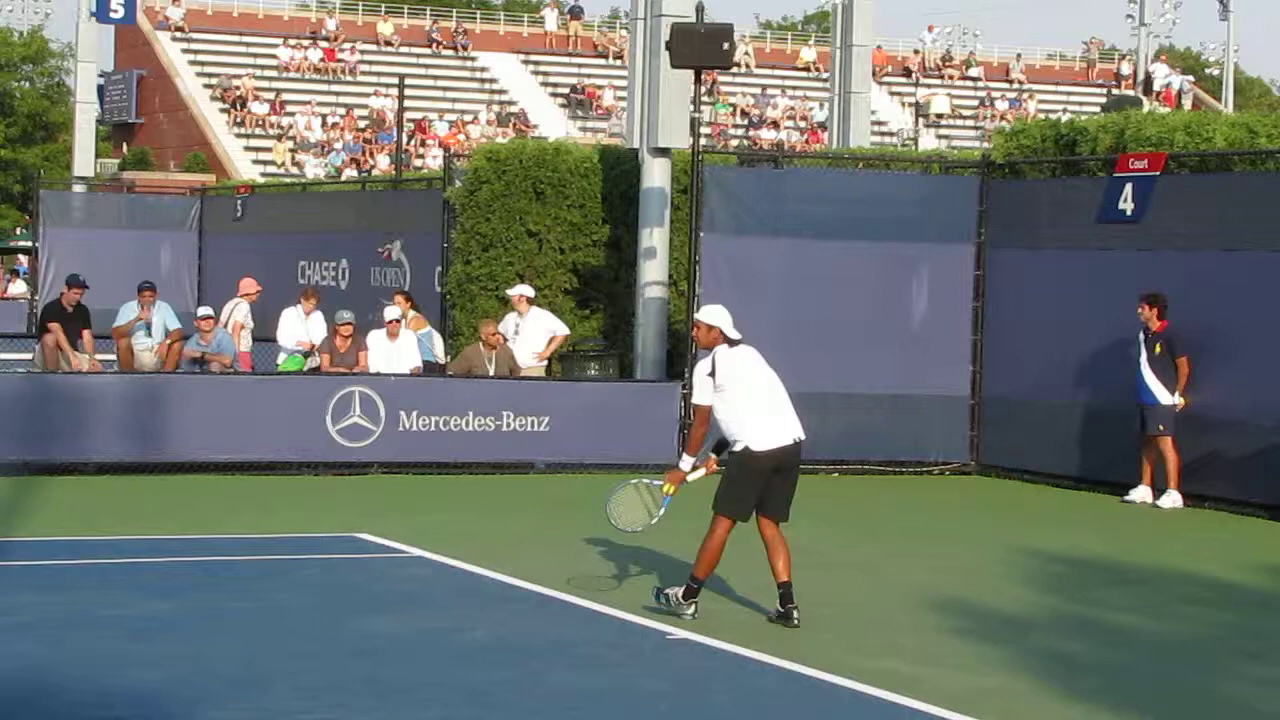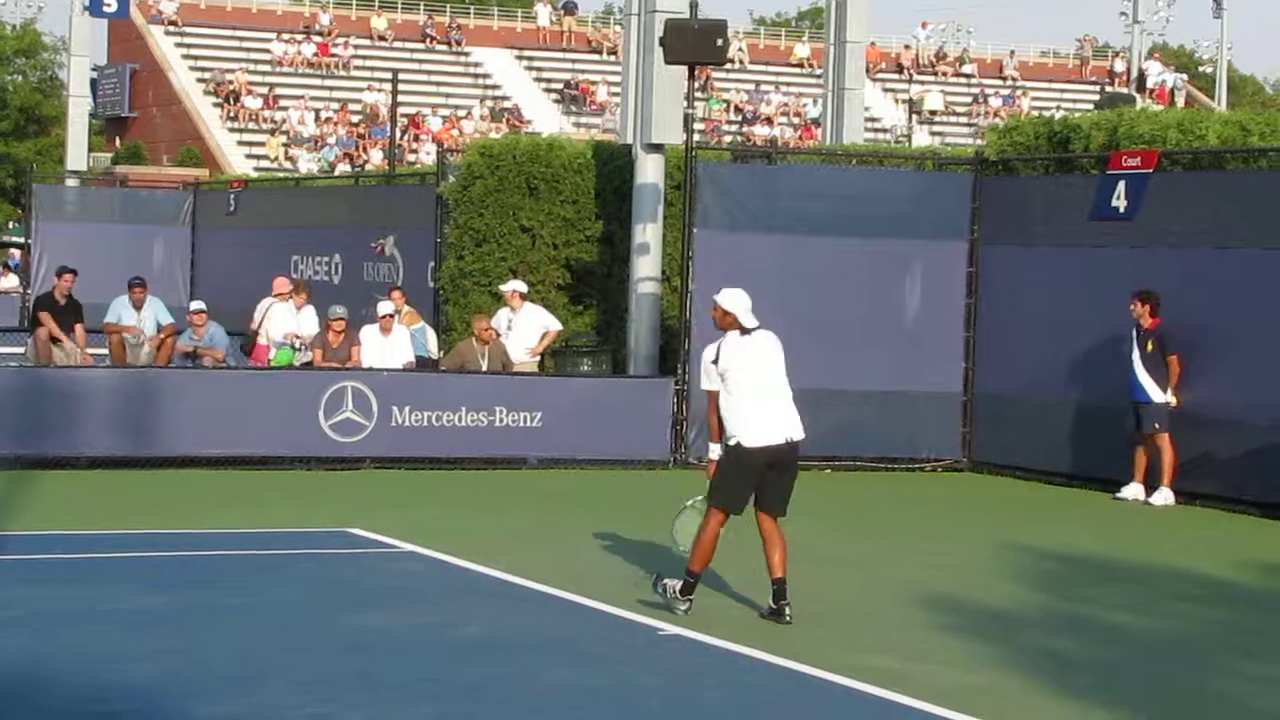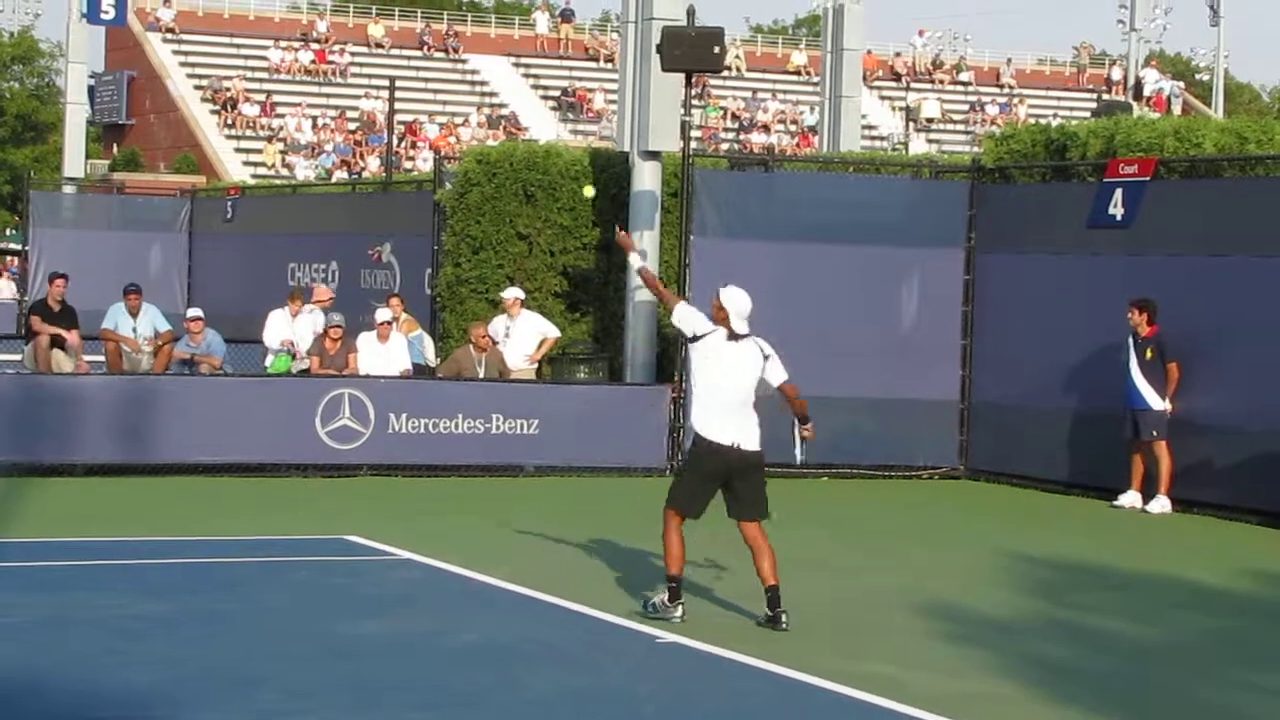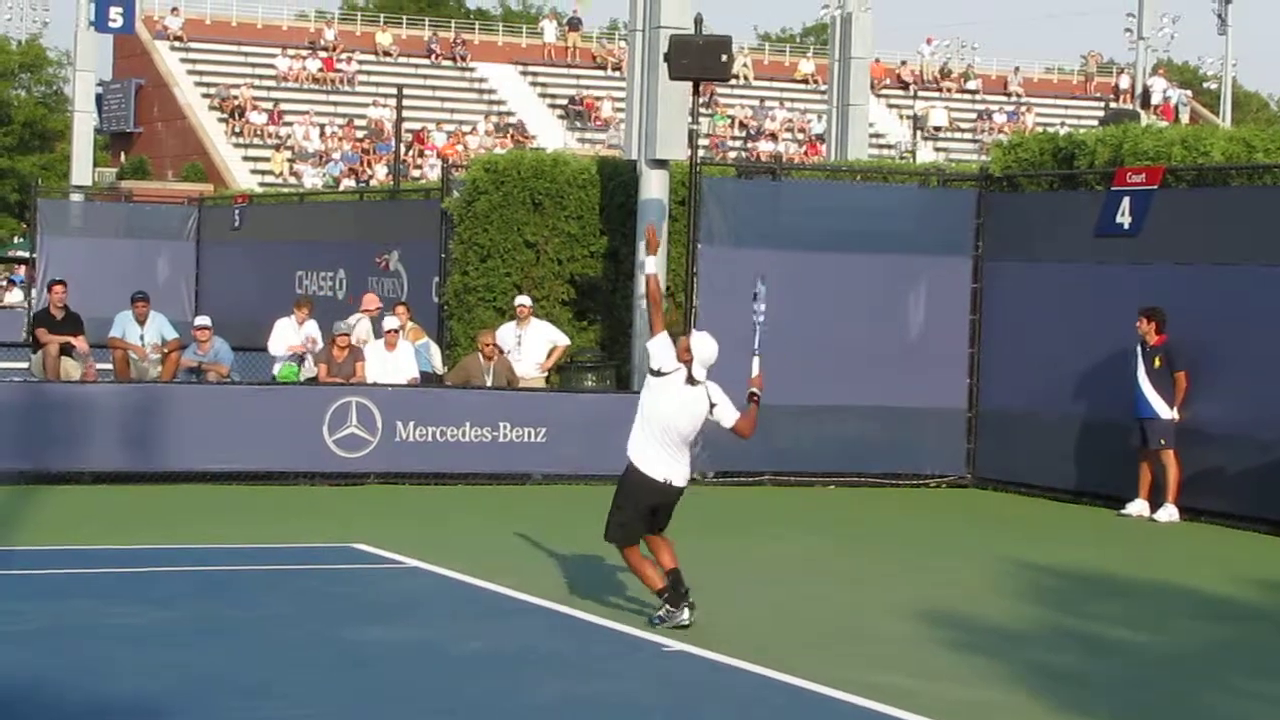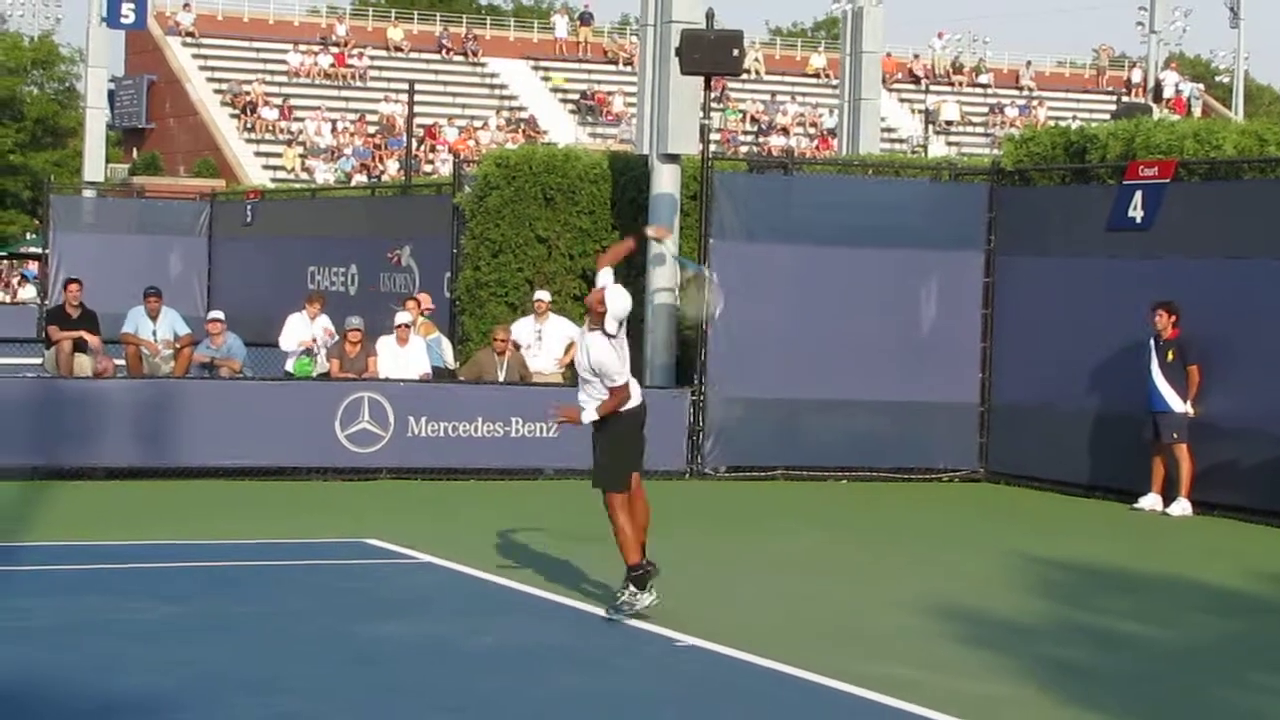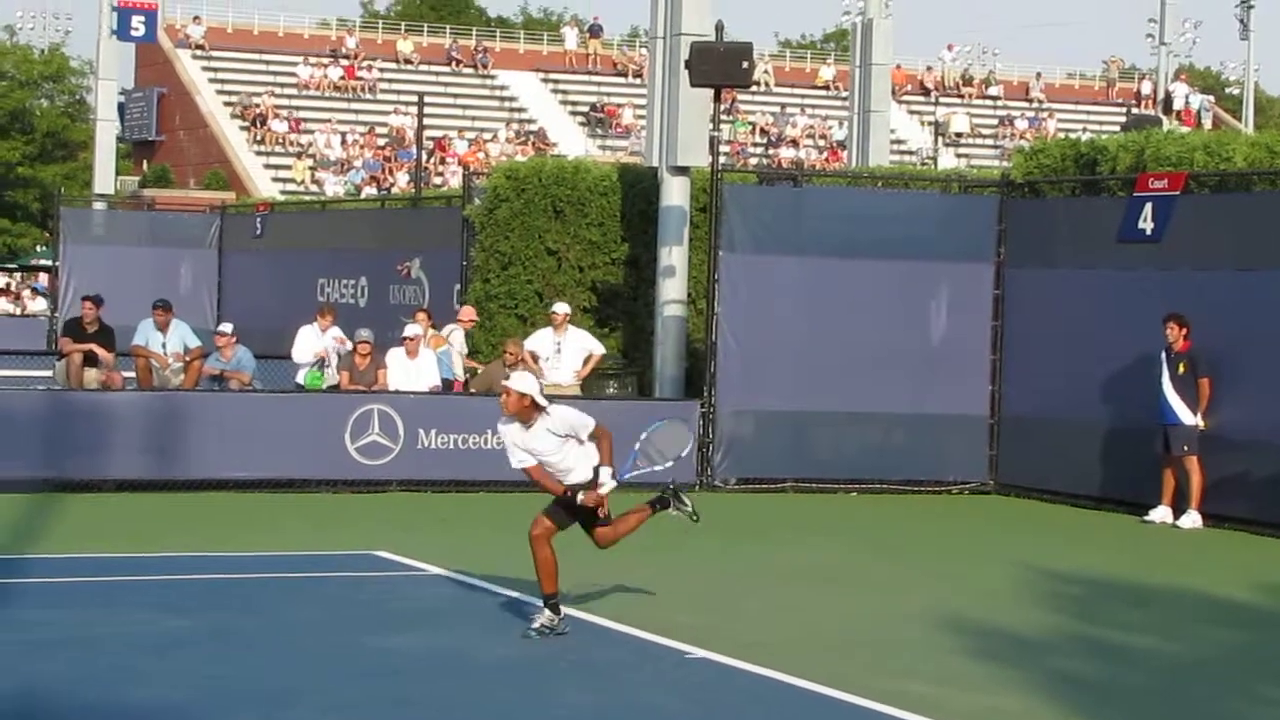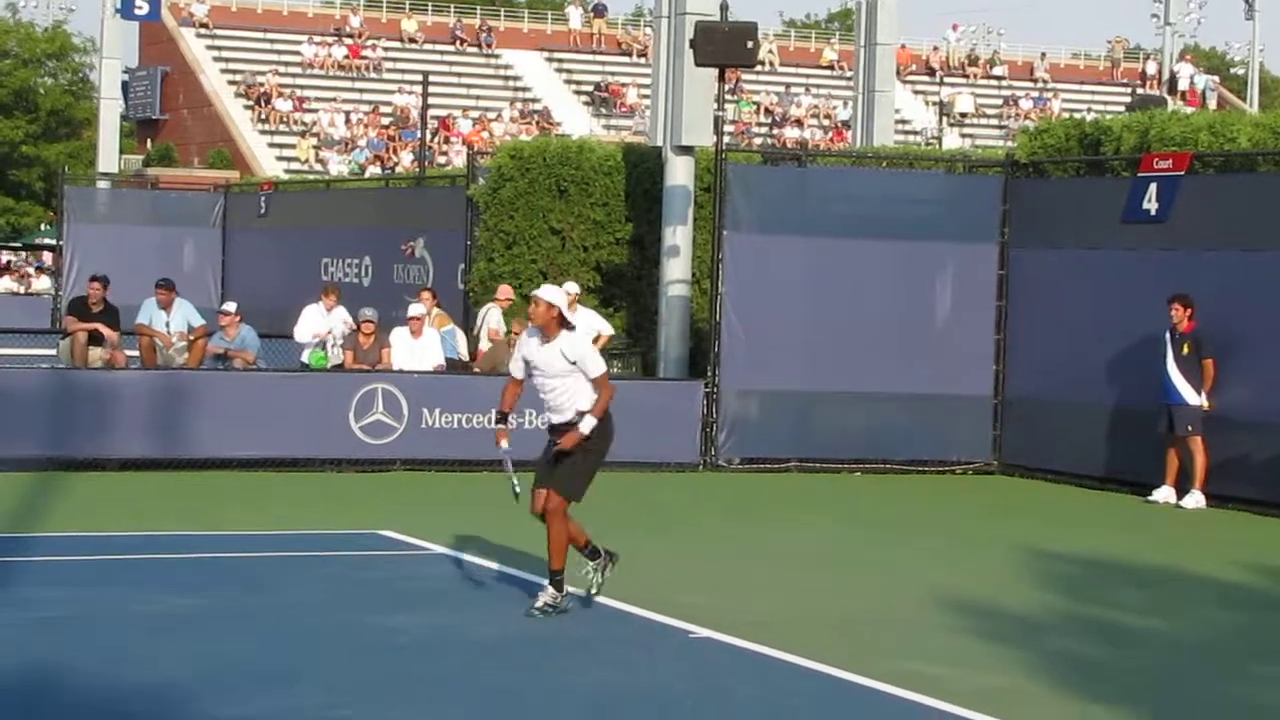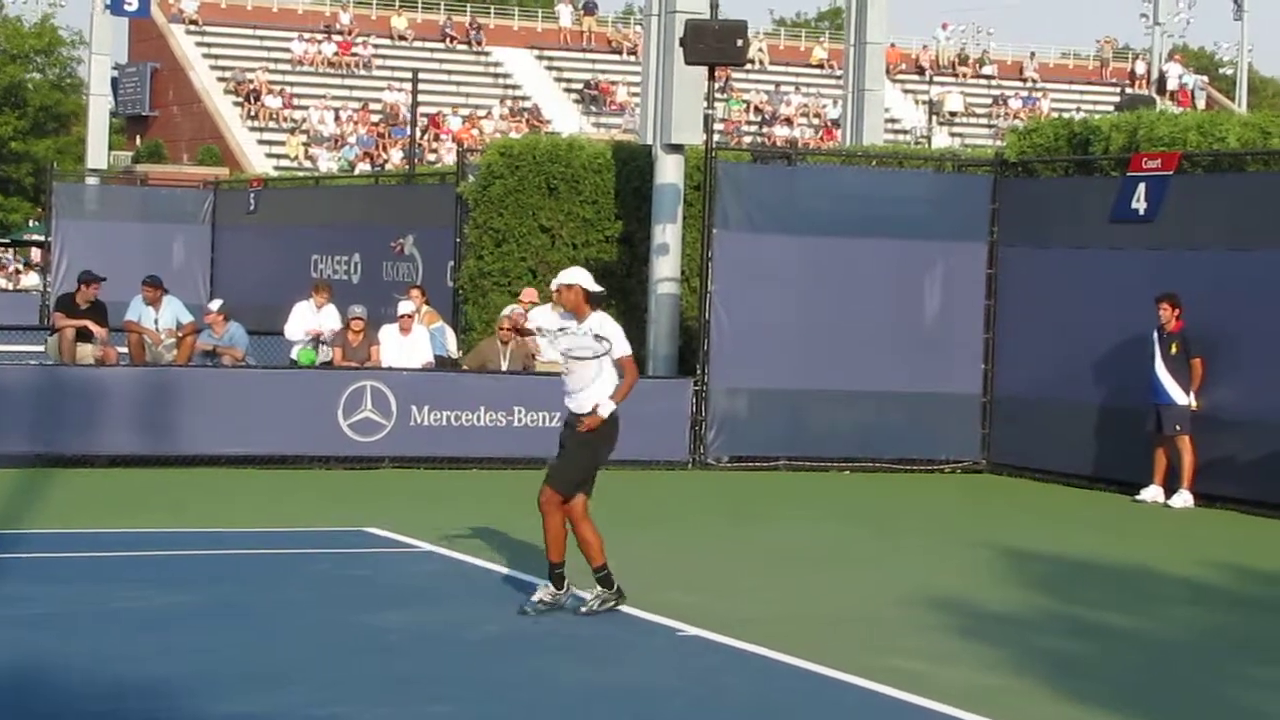
dt=0.4s
person 1, frame 1
left shoulder: (706, 367)
right shoulder: (750, 354)
left elbow: (701, 424)
left wrist: (682, 467)
right wrist: (719, 453)
left hip: (756, 450)
right hip: (789, 444)
left knee: (722, 523)
right knee: (769, 524)
left ankle: (687, 597)
right ankle: (787, 605)
person 1, frame 2
left shoulder: (716, 352)
right shoulder: (770, 340)
left elbow: (714, 409)
left wrist: (714, 453)
left hip: (749, 445)
right hip: (788, 441)
left knee: (715, 515)
right knee: (768, 520)
left ankle: (684, 592)
right ankle: (780, 602)
person 1, frame 3
left shoulder: (703, 333)
right shoulder: (760, 349)
left elbow: (664, 293)
right elbow: (791, 394)
left wrist: (632, 256)
right wrist: (805, 421)
left hip: (710, 448)
right hip: (749, 452)
left knee: (672, 519)
right knee: (752, 529)
left ankle: (672, 600)
right ankle: (775, 608)
person 1, frame 4
left shoulder: (665, 368)
right shoulder: (710, 393)
left elbow: (655, 309)
right elbow: (746, 430)
left wrist: (651, 257)
right wrist: (755, 395)
left hip: (642, 476)
right hip: (675, 482)
left knee: (628, 546)
right knee: (654, 536)
left ankle: (675, 604)
right ankle: (678, 590)
person 1, frame 5
left shoulder: (605, 344)
right shoulder: (604, 292)
left elbow: (621, 397)
right elbow: (606, 258)
left wrist: (582, 415)
right wrist: (641, 236)
left hip: (617, 419)
right hip: (630, 414)
left knee: (615, 500)
right knee: (631, 485)
left ankle: (639, 586)
right ankle: (643, 570)
person 1, frame 6
left shoulder: (562, 417)
right shoulder: (507, 429)
left elbow: (602, 435)
right elbow: (537, 475)
left wrist: (606, 480)
right wrist: (575, 495)
left hip: (594, 482)
right hip: (570, 488)
left knee: (539, 533)
right knee: (605, 535)
left ankle: (553, 613)
right ankle: (665, 501)
person 1, frame 7
left shoulder: (576, 345)
right shoulder: (527, 340)
left elbow: (606, 388)
right elbow: (514, 383)
left wrist: (581, 430)
right wrist: (502, 421)
left hip: (588, 433)
right hip: (559, 430)
left knee: (553, 507)
right knee: (539, 507)
left ankle: (556, 591)
right ankle: (598, 557)
person 1, frame 8
left shoulder: (604, 326)
right shoulder: (567, 322)
left elbow: (631, 373)
left wrist: (604, 411)
left hip: (595, 427)
right hip: (577, 424)
left knee: (548, 499)
right knee: (574, 510)
left ankle: (555, 585)
right ankle: (607, 588)
person 2, frame 1
left shoulder: (1168, 336)
right shoulder: (1143, 334)
left elbow: (1183, 367)
left wrist: (1178, 395)
right wrist: (1144, 391)
left hip: (1162, 400)
right hip: (1146, 399)
left knee: (1165, 443)
right knee: (1148, 443)
left ankle: (1173, 493)
right ankle: (1145, 488)
person 2, frame 2
left shoulder: (1160, 333)
right shoulder: (1136, 331)
left elbow: (1174, 366)
left wrist: (1169, 393)
right wrist: (1137, 389)
left hip: (1156, 398)
right hip: (1139, 397)
left knee: (1162, 441)
right knee: (1141, 440)
left ankle: (1166, 491)
right ankle: (1137, 486)
person 2, frame 3
left shoulder: (1158, 340)
right shoulder: (1132, 339)
left elbow: (1174, 373)
left wrist: (1166, 399)
right wrist: (1133, 396)
left hip: (1153, 405)
right hip: (1135, 404)
left knee: (1159, 448)
right knee: (1136, 448)
left ankle: (1162, 499)
right ankle: (1134, 493)
person 2, frame 4
left shoulder: (1167, 349)
right shoulder: (1140, 348)
left elbow: (1181, 382)
left wrist: (1174, 409)
right wrist: (1141, 405)
left hip: (1161, 414)
right hip: (1143, 413)
left knee: (1167, 457)
right knee: (1145, 457)
left ankle: (1170, 507)
right ankle: (1142, 503)
person 2, frame 5
left shoulder: (1181, 343)
right shoulder: (1153, 342)
left elbow: (1194, 375)
left wrist: (1188, 402)
right wrist: (1154, 398)
left hip: (1174, 407)
right hip: (1157, 406)
left knee: (1180, 451)
right knee: (1157, 451)
left ankle: (1183, 501)
right ankle: (1155, 496)
person 2, frame 6
left shoulder: (1192, 355)
right shoulder: (1165, 354)
left elbow: (1205, 387)
left wrist: (1199, 415)
right wrist: (1166, 411)
left hip: (1185, 420)
right hip: (1167, 419)
left knee: (1190, 463)
right knee: (1168, 463)
left ankle: (1193, 513)
right ankle: (1165, 508)
person 2, frame 7
left shoulder: (1196, 336)
right shoulder: (1169, 335)
left elbow: (1209, 367)
left wrist: (1203, 395)
right wrist: (1170, 390)
left hip: (1189, 400)
right hip: (1171, 399)
left knee: (1195, 444)
right knee: (1171, 443)
left ankle: (1197, 494)
right ankle: (1168, 489)
person 2, frame 8
left shoulder: (1183, 335)
right shoulder: (1157, 334)
left elbow: (1197, 366)
left wrist: (1191, 394)
right wrist: (1158, 390)
left hip: (1177, 400)
right hip: (1160, 398)
left knee: (1182, 442)
right knee: (1160, 442)
left ankle: (1185, 493)
right ankle: (1156, 488)
